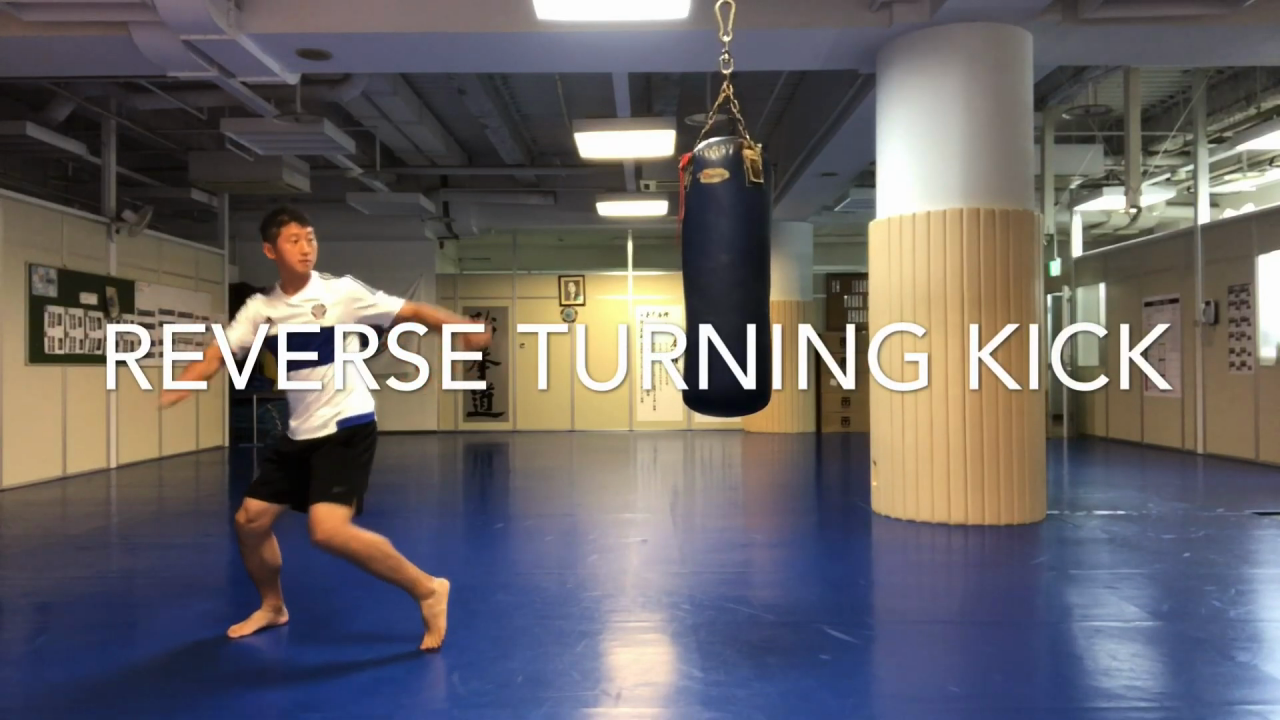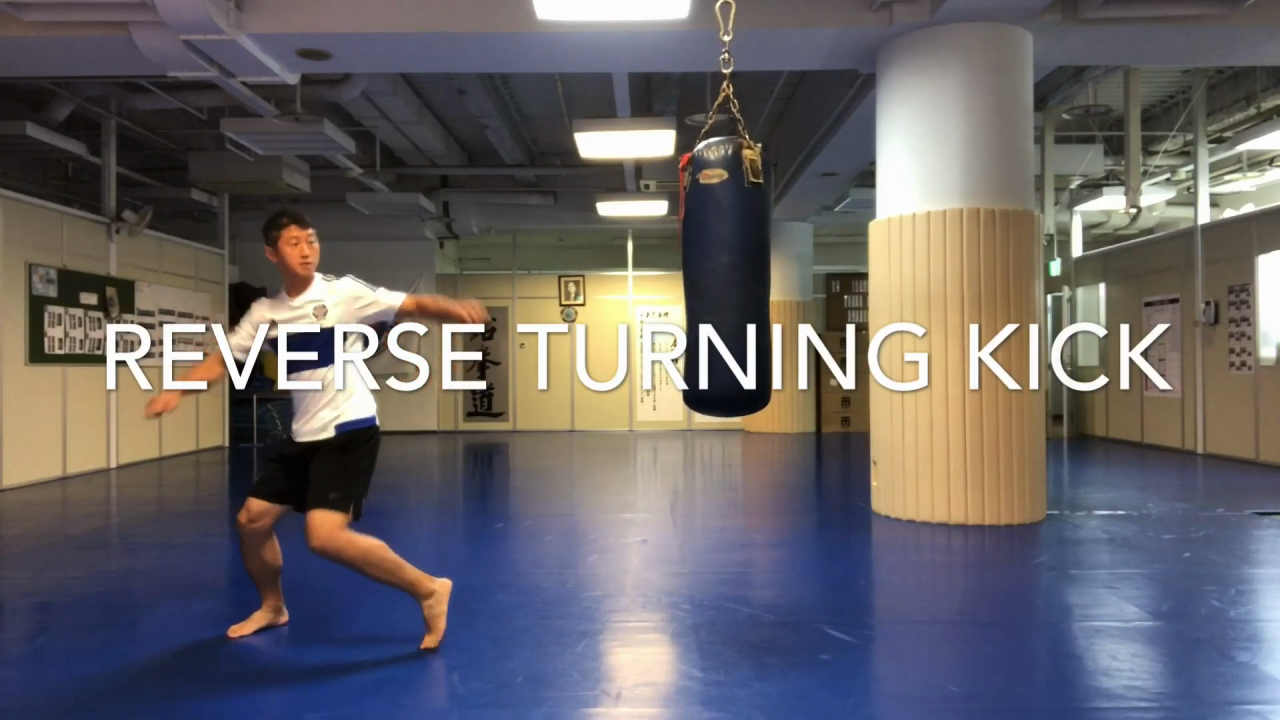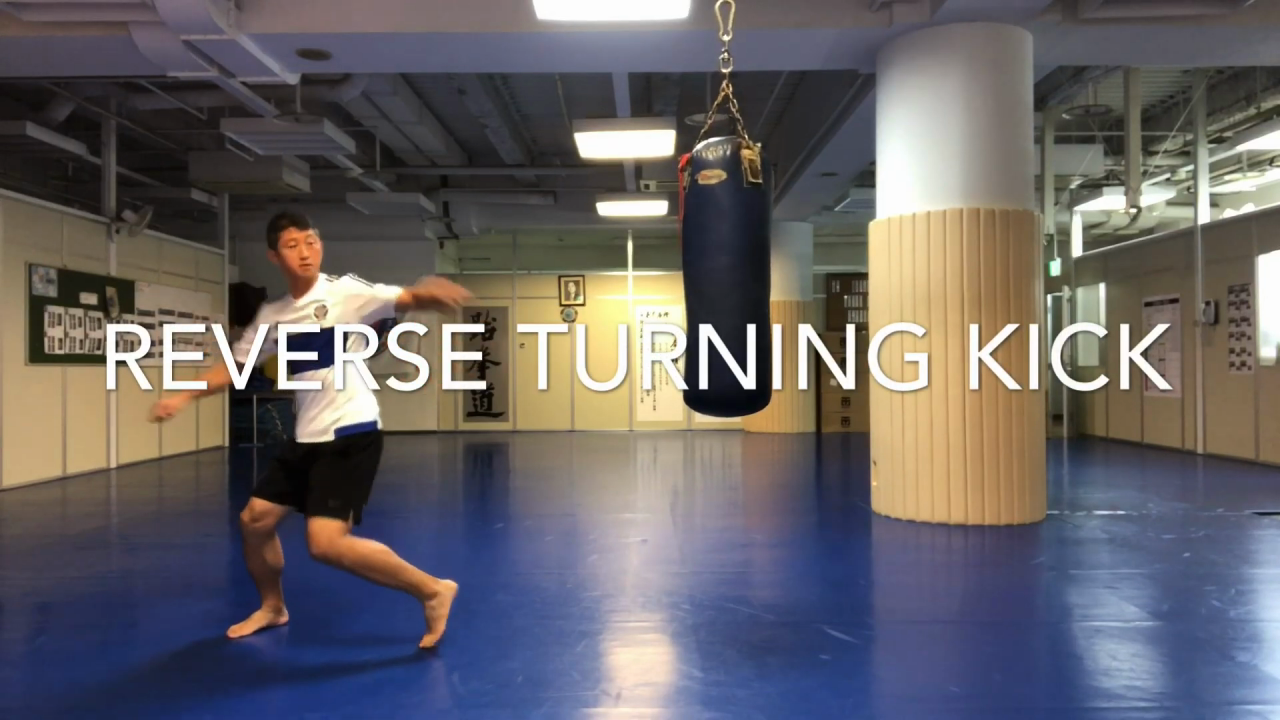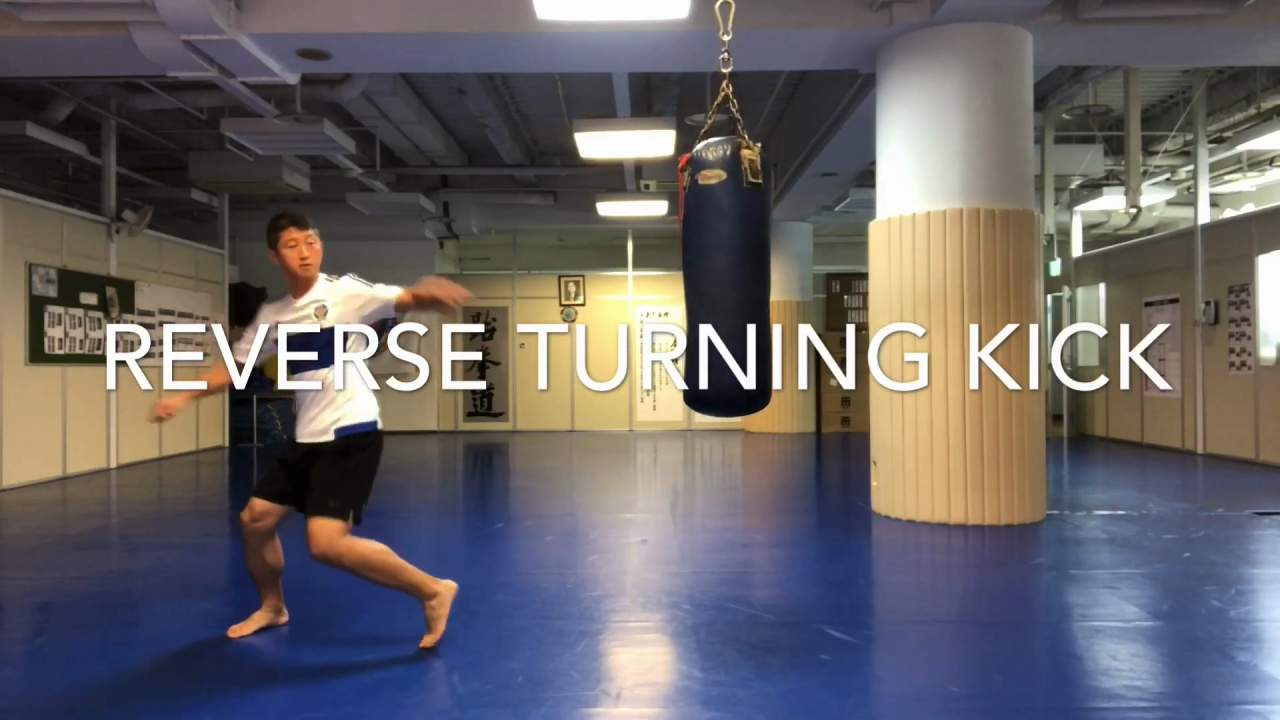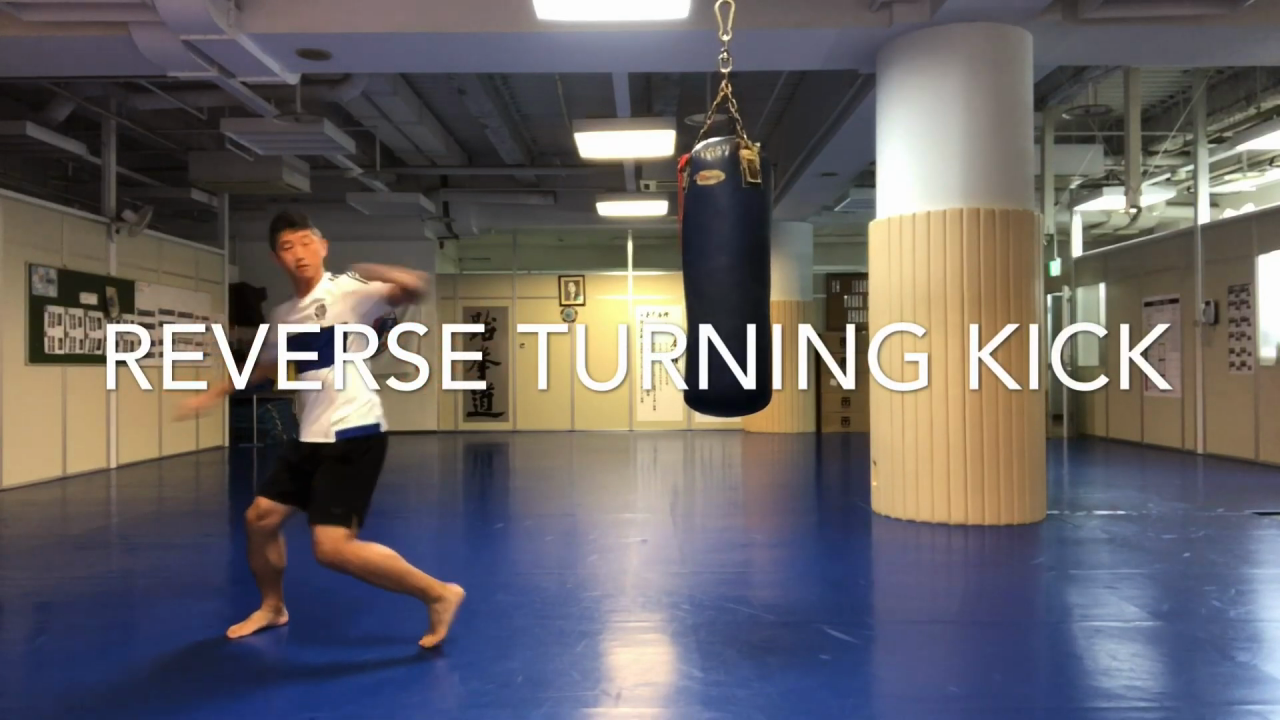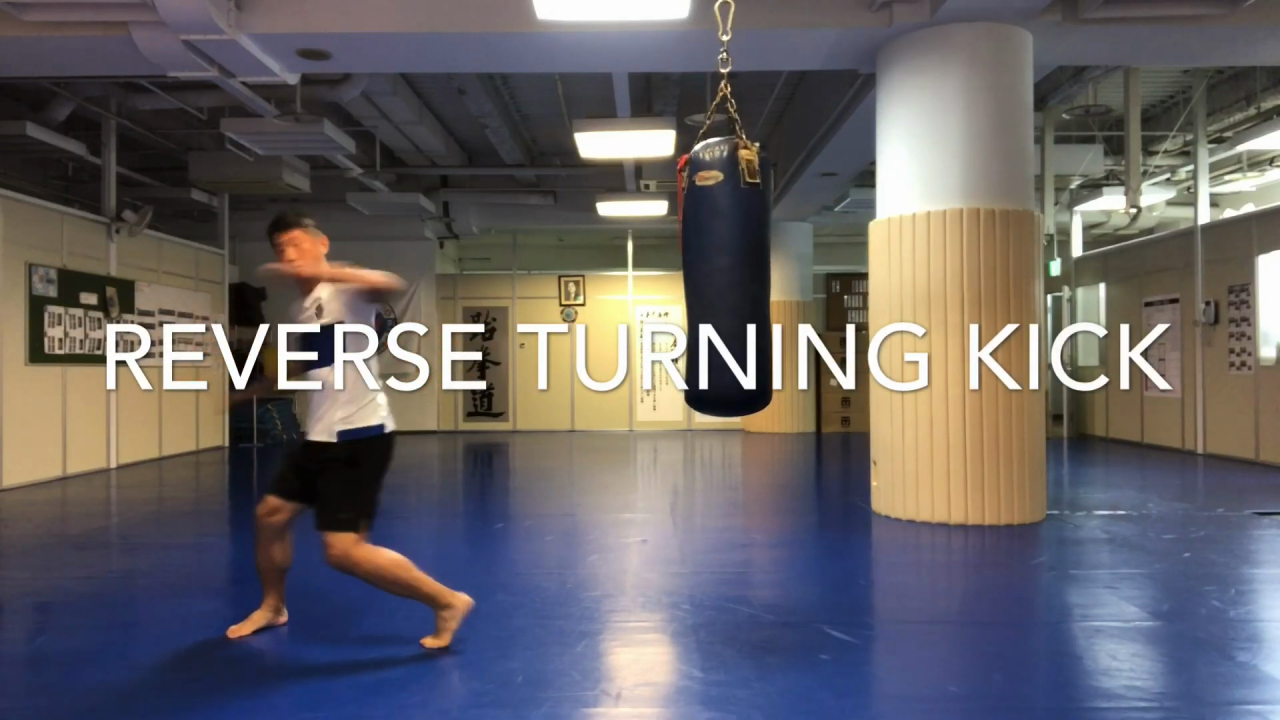
dt=0.1s
person 1, frame 1
left shoulder: (340, 292)
right shoulder: (259, 307)
left elbow: (412, 311)
right elbow: (219, 351)
left wrist: (462, 329)
right wrist: (182, 381)
left hip: (347, 428)
right hip: (298, 436)
left knee: (328, 530)
right knee: (249, 520)
left ankle: (426, 589)
right ankle: (272, 606)
person 1, frame 2
left shoulder: (344, 292)
right shoulder: (264, 312)
left elbow: (413, 304)
right elbow: (225, 360)
left wrist: (455, 310)
right wrist: (176, 392)
left hip: (350, 431)
right hip: (303, 437)
left knee: (326, 536)
right knee: (252, 520)
left ankle: (428, 590)
right ankle: (272, 606)
person 1, frame 3
left shoulder: (345, 292)
right shoulder: (271, 315)
left elbow: (409, 298)
right elbow: (234, 365)
left wrist: (434, 292)
right wrist: (183, 397)
left hip: (351, 435)
right hip: (306, 439)
left knee: (326, 541)
right knee: (255, 519)
left ankle: (432, 590)
right ankle: (272, 606)
person 1, frame 4
left shoulder: (347, 291)
right shoulder: (271, 314)
left elbow: (411, 298)
right elbow: (235, 365)
left wrist: (430, 293)
right wrist: (185, 397)
left hip: (351, 434)
right hip: (305, 438)
left knee: (326, 541)
right knee: (255, 519)
left ankle: (432, 590)
right ankle: (271, 607)
person 1, frame 5
left shoulder: (347, 290)
right shoulder: (284, 314)
left elbow: (407, 292)
right elbow: (262, 367)
left wrist: (397, 278)
right wrist: (213, 394)
left hip: (354, 437)
right hip: (310, 439)
left knee: (333, 547)
right knee: (260, 518)
left ankle: (439, 594)
right ankle: (272, 607)
person 1, frame 6
left shoulder: (349, 293)
right shoulder: (302, 309)
left elbow: (388, 285)
left wrist: (314, 269)
right wrist: (255, 383)
left hip: (360, 436)
right hip: (319, 438)
left knee: (344, 550)
right knee: (270, 516)
left ankle: (448, 602)
right ankle: (273, 607)
